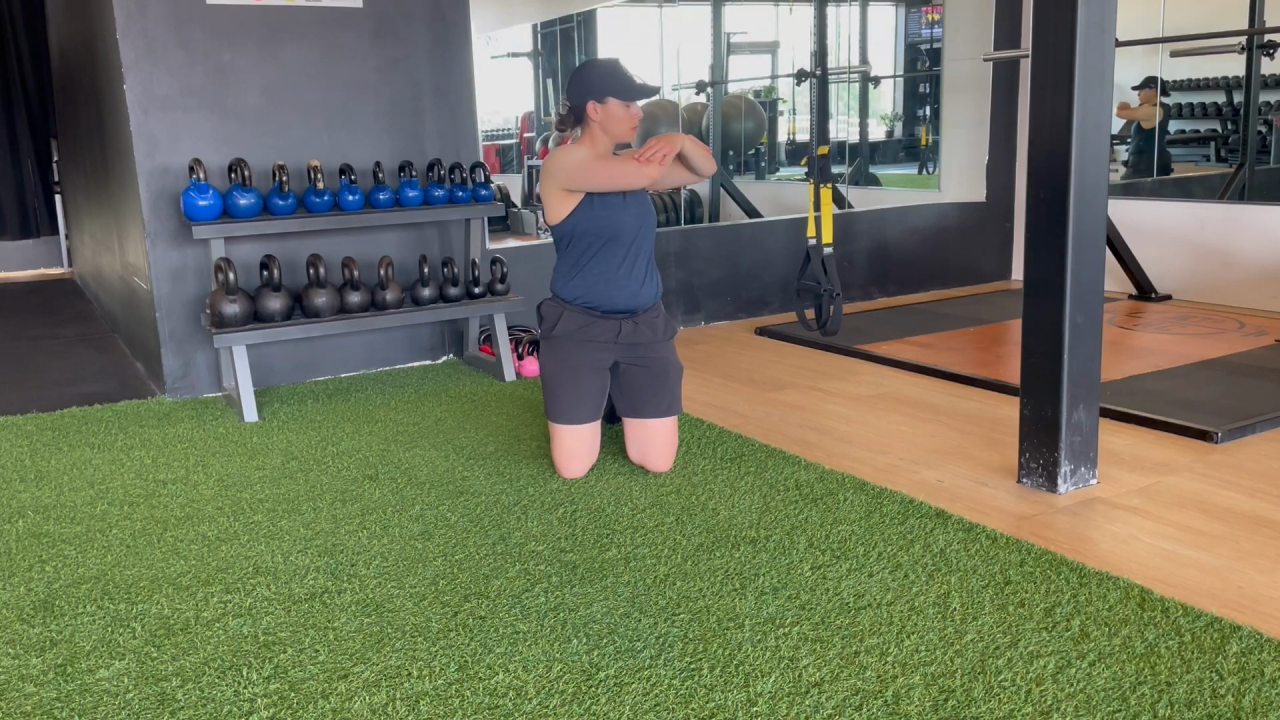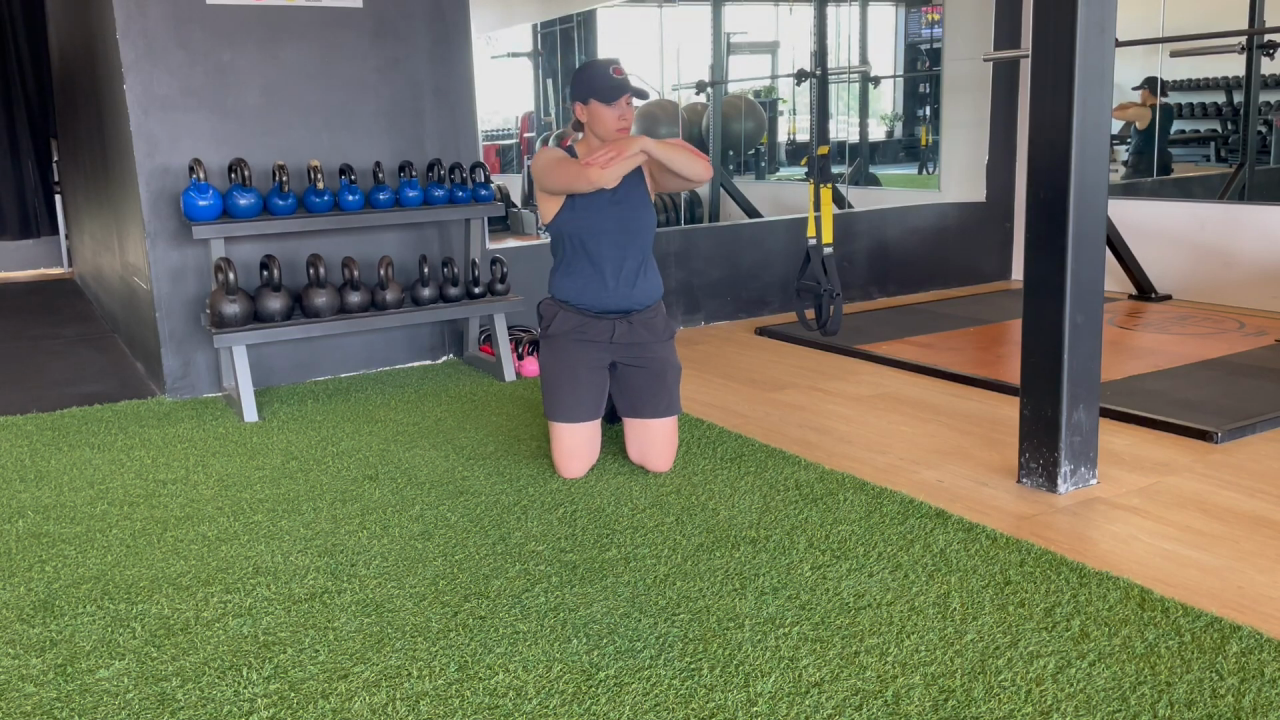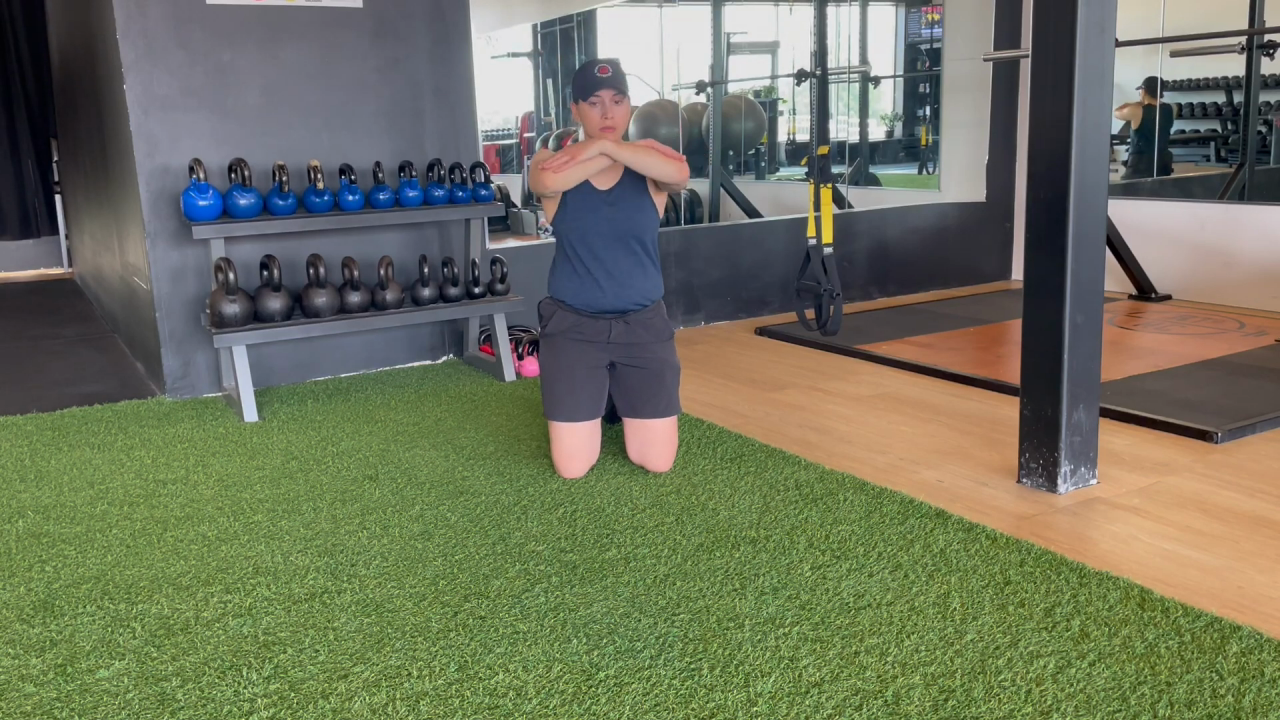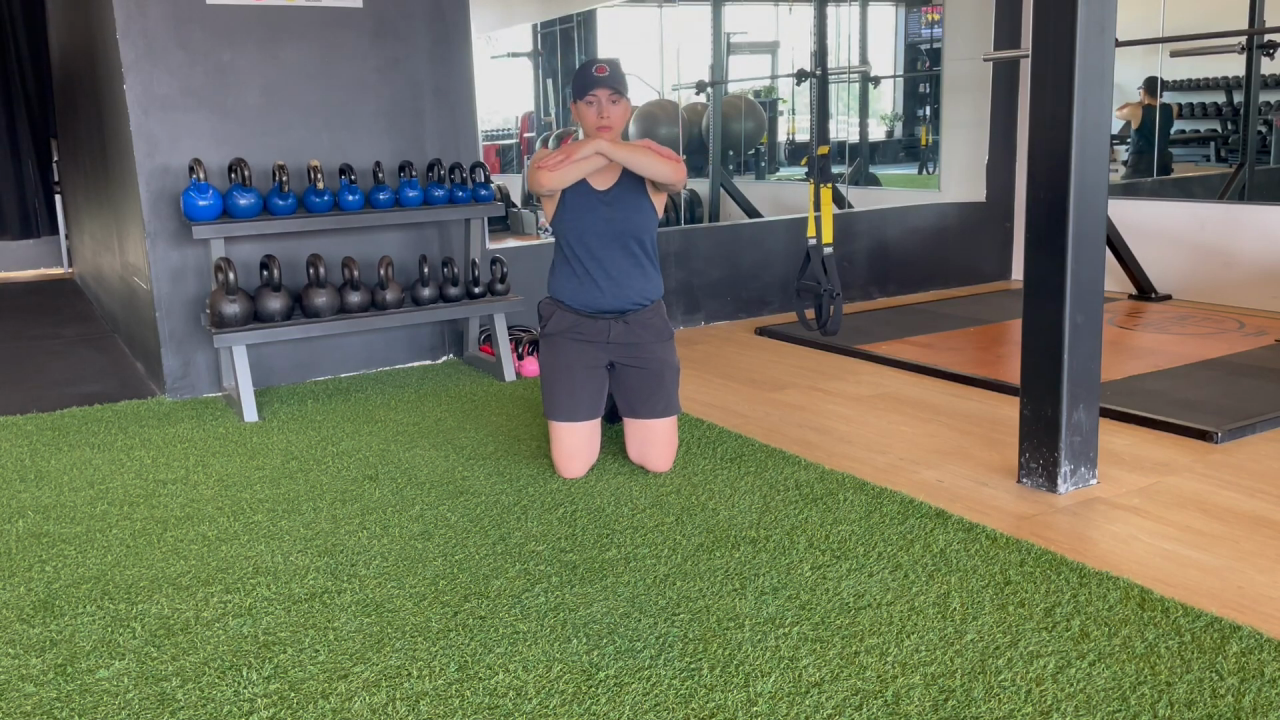
dt=0.3s
person 1, frame 1
left shoulder: (633, 161)
right shoulder: (563, 163)
left elbow: (704, 169)
right elbow: (642, 173)
left wrist: (683, 140)
right wrist: (668, 146)
left hip: (645, 327)
right hip: (577, 329)
left knee: (657, 463)
right knee: (573, 468)
left ankle: (619, 398)
right ankle: (596, 401)
person 1, frame 2
left shoulder: (643, 168)
right shoulder: (551, 162)
left elbow: (702, 172)
right elbow: (593, 176)
left wrist: (646, 145)
right wrist: (640, 148)
left hip: (645, 326)
right hip: (575, 329)
left knee: (658, 464)
right knee: (573, 469)
left ankle: (619, 396)
right ankle: (597, 399)
person 1, frame 3
left shoulder: (650, 167)
right shoulder: (552, 161)
left elbow: (679, 172)
right elbow: (550, 180)
left wrist: (604, 146)
right wrist: (630, 150)
left hip: (643, 326)
right hip: (573, 327)
left knee: (657, 464)
right knee: (572, 468)
left ankle: (620, 398)
right ankle: (595, 402)
person 1, frame 4
left shoulder: (650, 166)
right shoulder: (554, 160)
left elbow: (676, 173)
right elbow: (544, 181)
left wrist: (599, 145)
right wrist: (618, 152)
left hip: (642, 326)
right hip: (572, 327)
left knee: (657, 463)
right knee: (572, 468)
left ankle: (620, 396)
right ankle: (597, 399)
